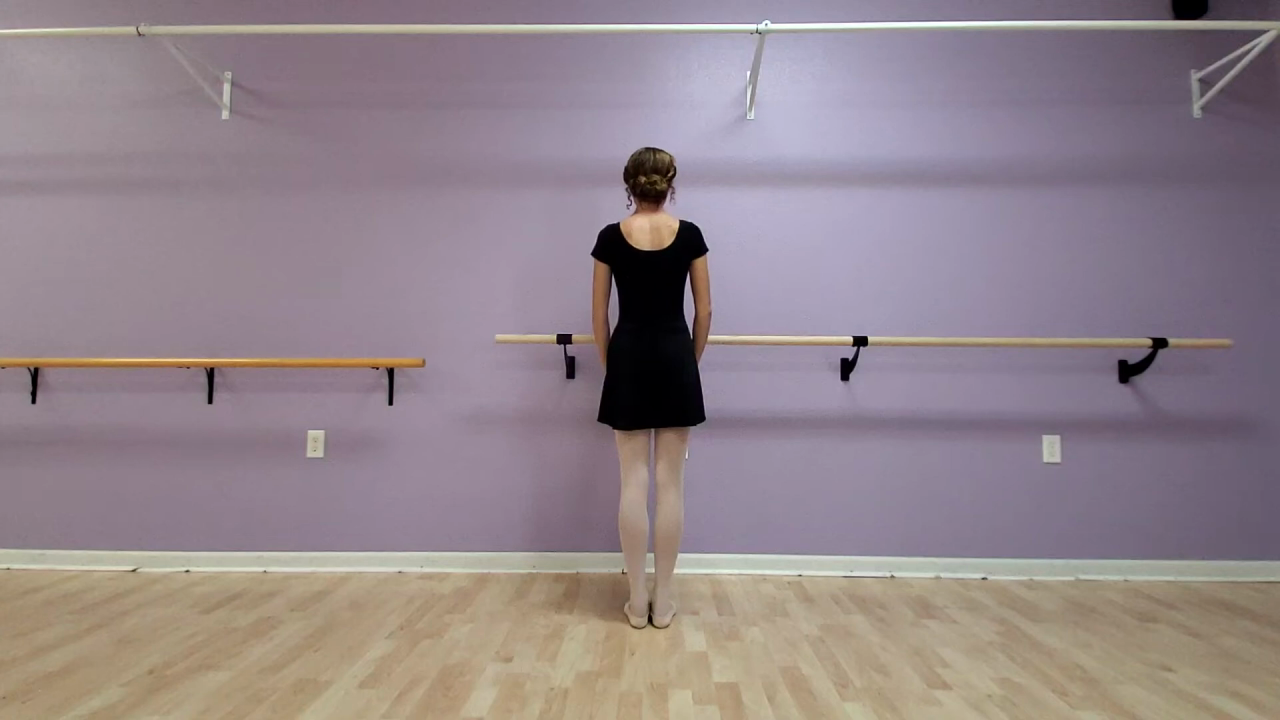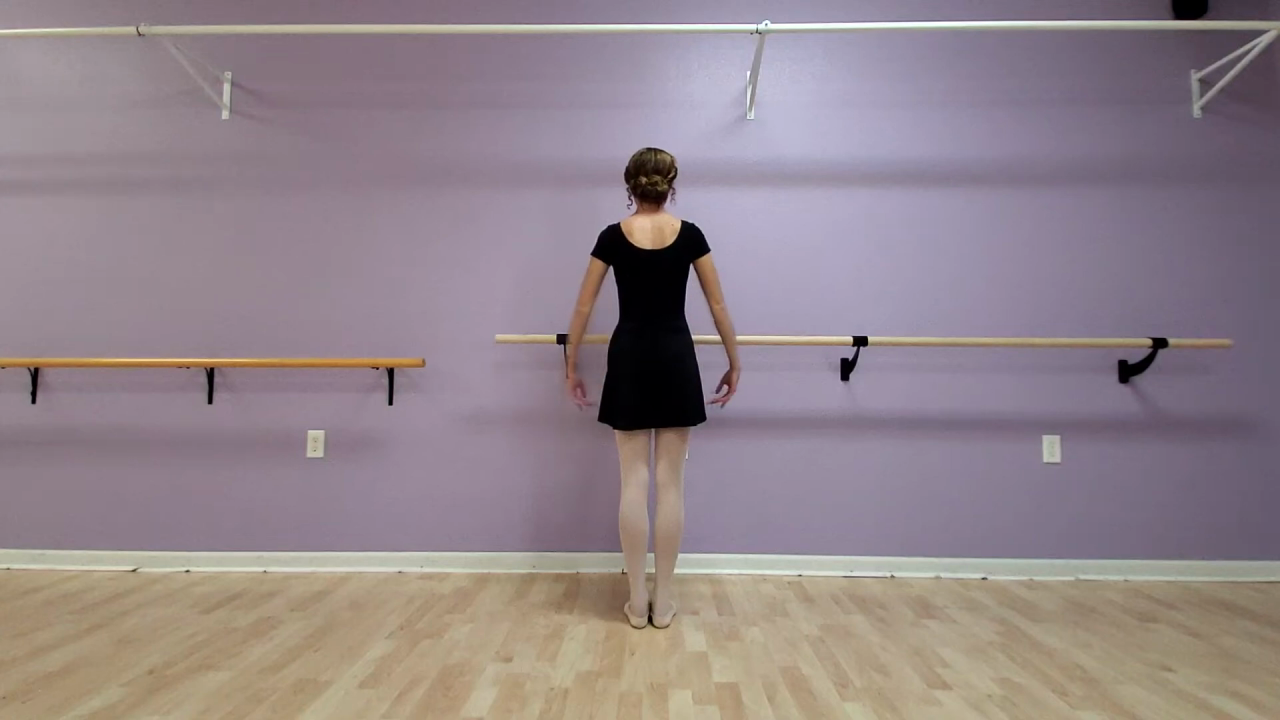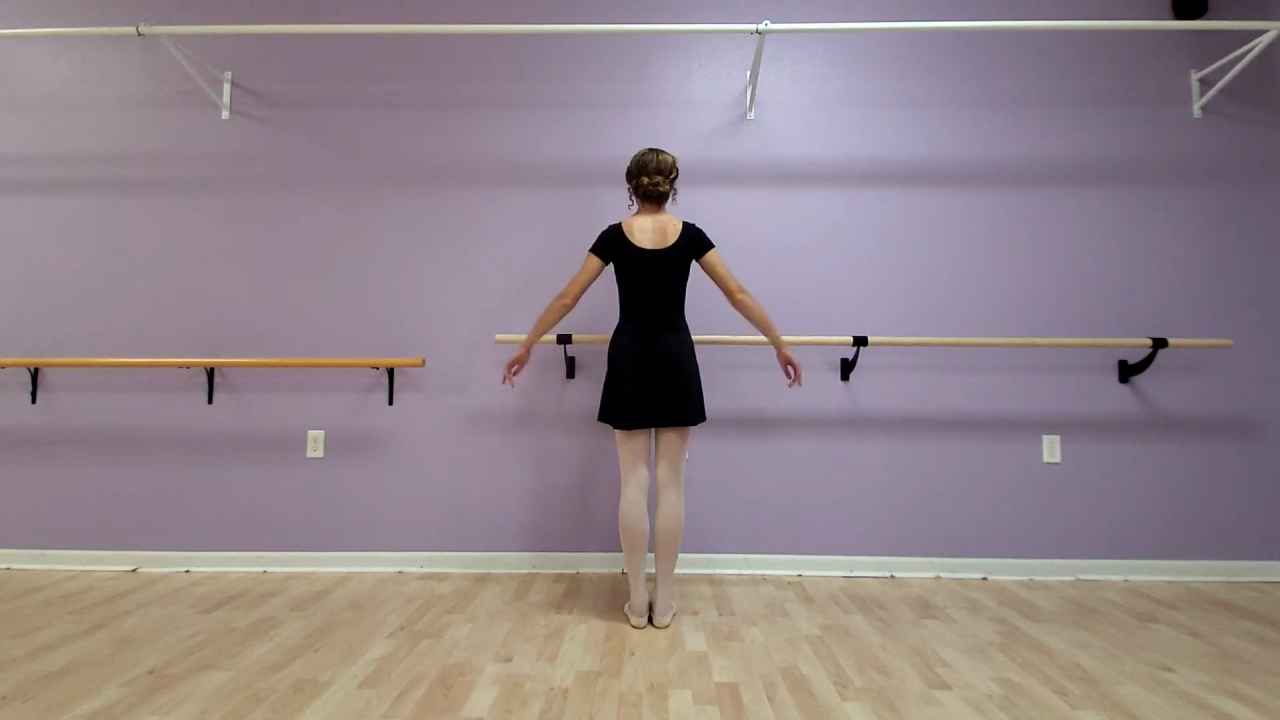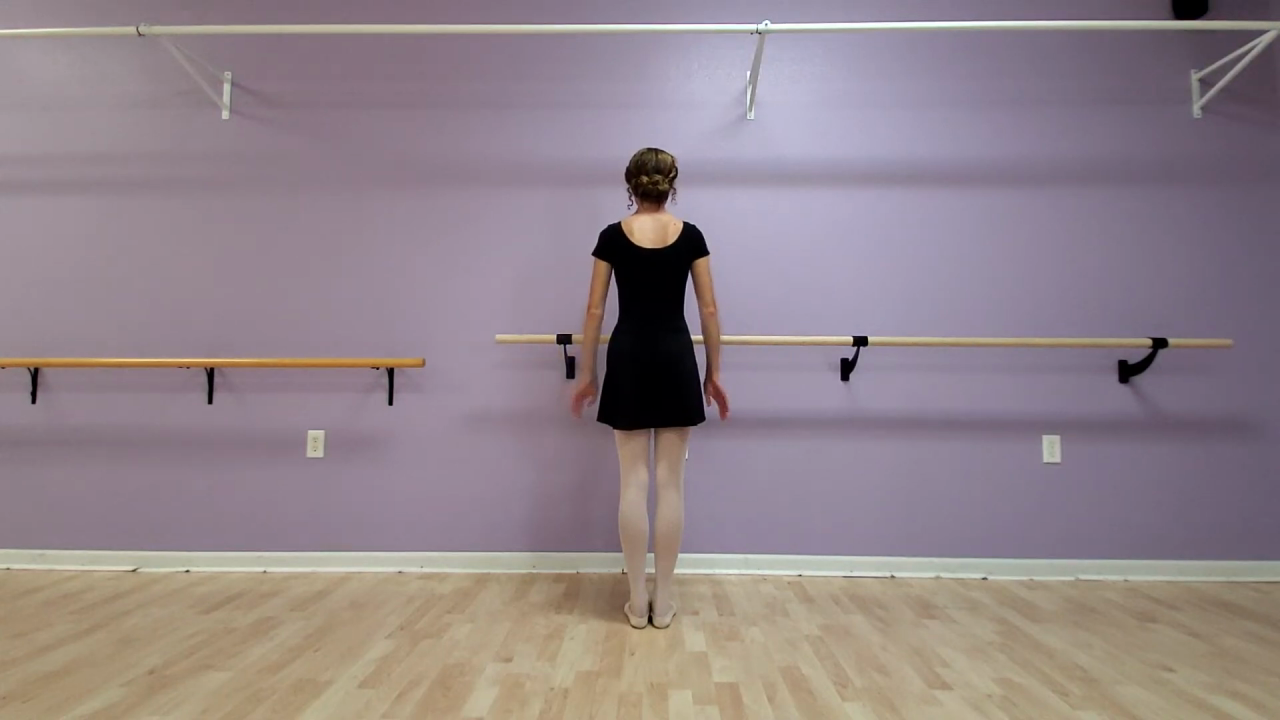
dt=0.7s
person 1, frame 1
left shoulder: (611, 237)
right shoulder: (689, 235)
left elbow: (599, 314)
right elbow: (704, 311)
left wrist: (610, 366)
left hip: (629, 359)
right hip: (674, 358)
left knee: (633, 482)
right knee: (669, 483)
left ankle: (637, 600)
right ankle: (662, 600)
person 1, frame 2
left shoulder: (613, 236)
right shoulder: (690, 235)
left elbow: (583, 309)
right elbow: (718, 306)
left wrist: (572, 368)
right wrist: (734, 364)
left hip: (629, 359)
right hip: (675, 359)
left knee: (633, 482)
right knee: (670, 483)
left ankle: (637, 600)
right ankle: (662, 601)
person 1, frame 3
left shoulder: (614, 237)
right shoulder: (690, 235)
left elbow: (567, 298)
right elbow: (738, 294)
left wrist: (527, 347)
right wrist: (779, 345)
left hip: (629, 360)
right hip: (675, 359)
left knee: (634, 482)
right knee: (670, 483)
left ankle: (638, 601)
right ankle: (663, 601)
person 1, frame 4
left shoulder: (613, 236)
right shoulder: (690, 236)
left elbow: (595, 311)
right elbow: (709, 311)
left wrist: (587, 375)
right wrist: (712, 373)
left hip: (629, 359)
right hip: (675, 359)
left knee: (633, 482)
right knee: (670, 483)
left ankle: (638, 601)
right ankle: (663, 601)
